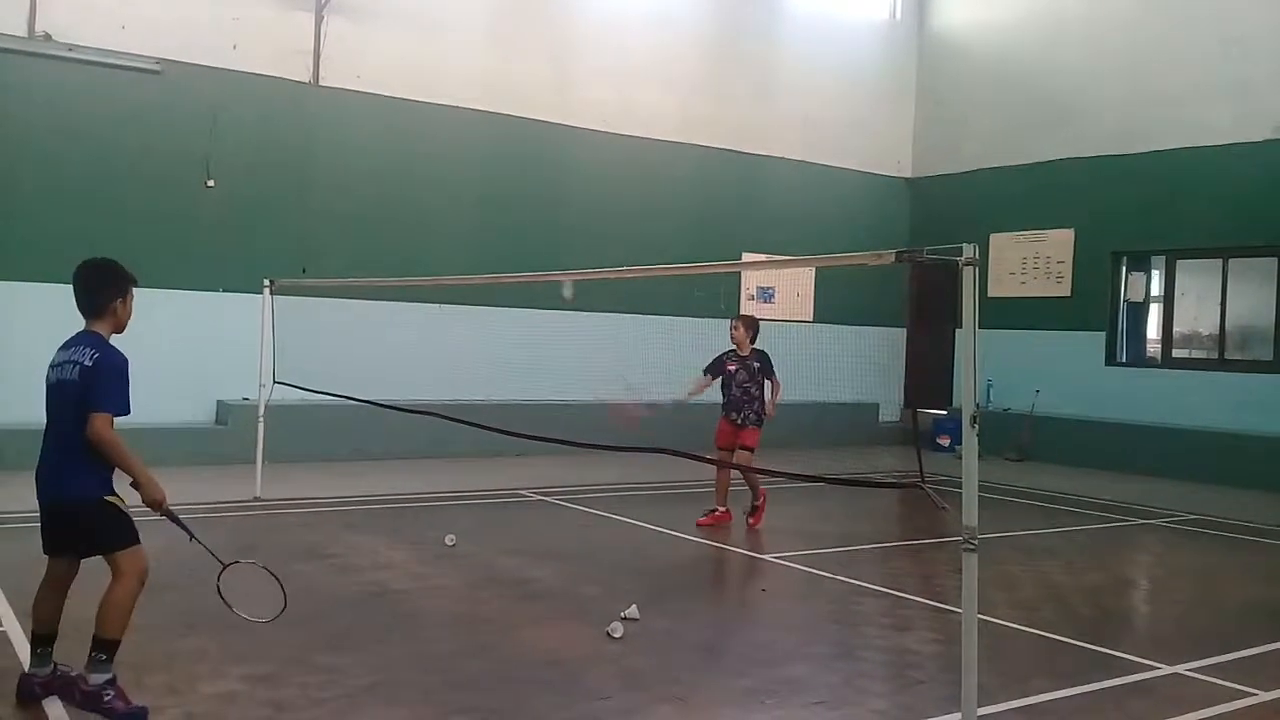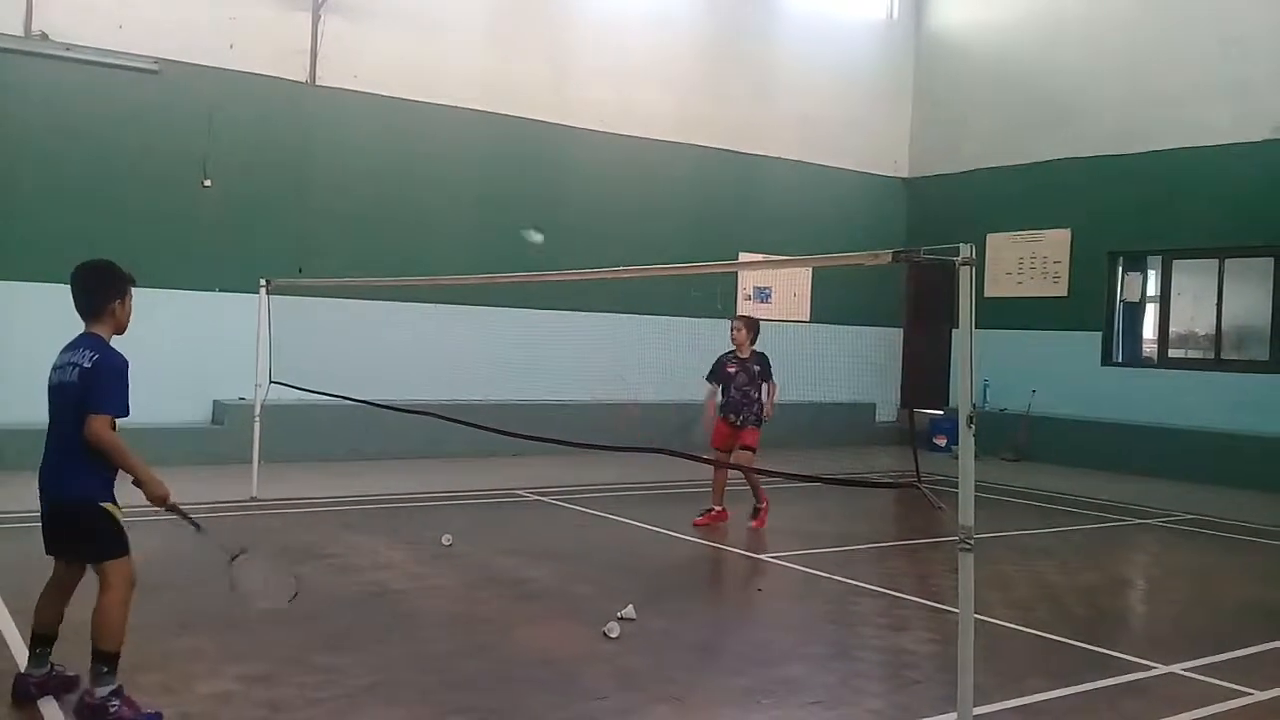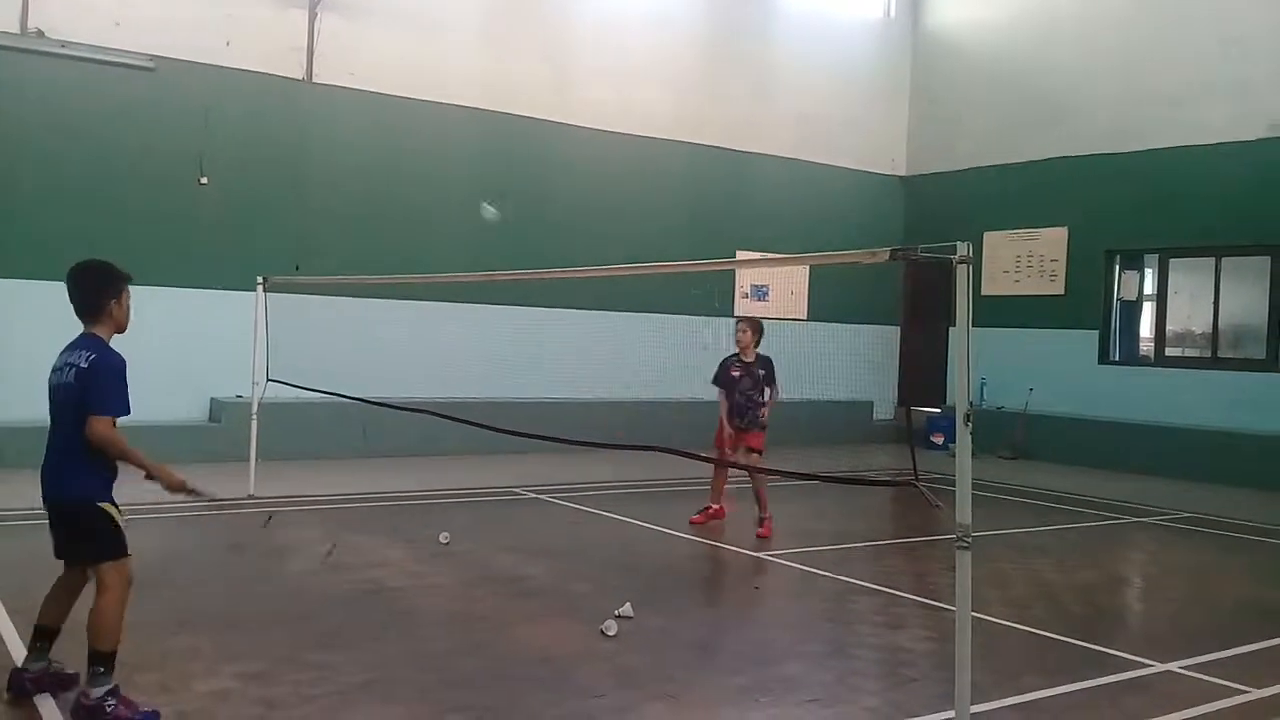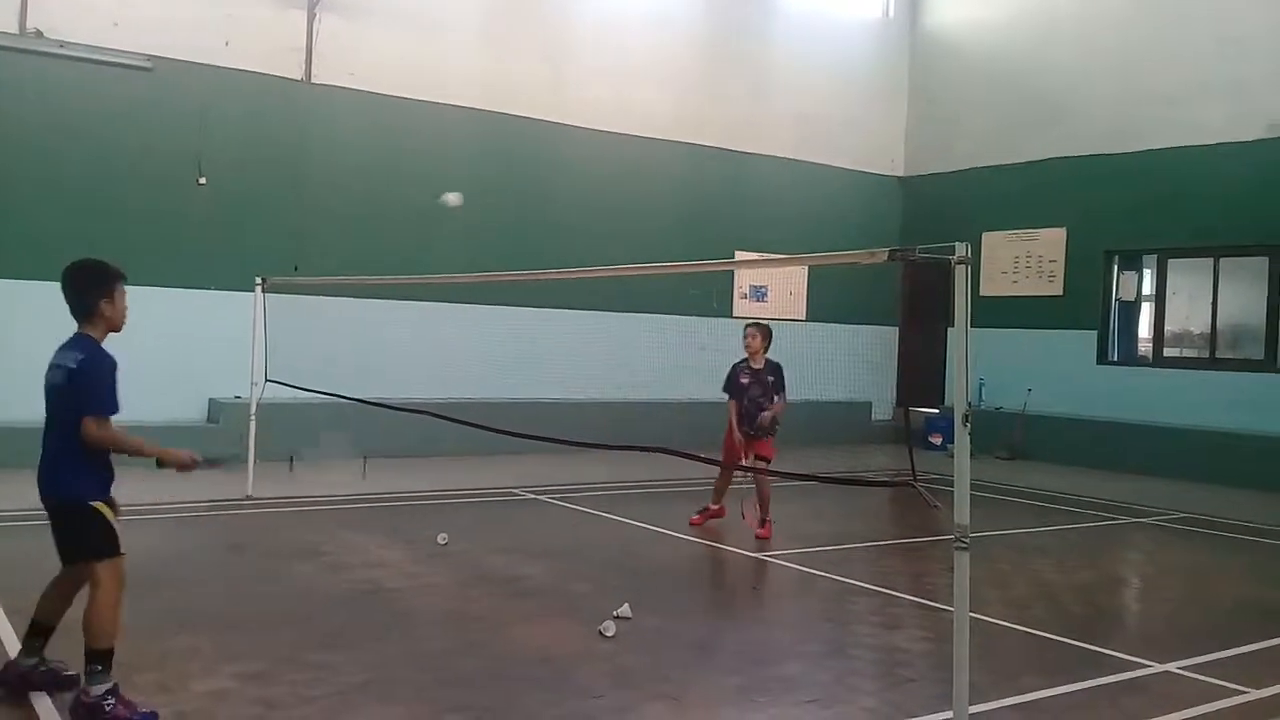
dt=0.1s
person 1, frame 1
left shoulder: (65, 354)
right shoulder: (108, 359)
right elbow: (98, 429)
right wrist: (143, 478)
left hip: (54, 481)
right hip: (85, 487)
left knee: (59, 572)
right knee: (132, 568)
left ankle: (39, 672)
right ankle: (98, 679)
person 1, frame 2
left shoulder: (67, 356)
right shoulder: (108, 361)
right elbow: (97, 431)
right wrist: (146, 477)
left hip: (56, 484)
right hip: (87, 490)
left knee: (65, 574)
right knee: (119, 579)
left ankle: (36, 672)
person 1, frame 3
left shoulder: (69, 356)
right shoulder: (106, 361)
right elbow: (98, 431)
right wrist: (156, 469)
left hip: (62, 484)
right hip: (84, 488)
left knee: (76, 574)
right knee: (115, 579)
left ankle: (34, 667)
person 1, frame 4
left shoulder: (64, 356)
right shoulder: (97, 361)
right elbow: (94, 432)
right wrist: (162, 454)
left hip: (60, 482)
right hip: (81, 488)
left knee: (74, 572)
right knee: (108, 579)
person 2, frame 1
left shoulder: (761, 358)
right shoulder: (725, 359)
left elbow: (775, 383)
right elbow: (706, 379)
left wrist: (771, 402)
right wrist: (690, 394)
left hip: (752, 419)
right hip: (728, 417)
left knee: (742, 464)
right knee: (722, 462)
left ankle: (758, 499)
right ankle: (721, 510)
person 2, frame 2
left shoulder: (760, 359)
right shoulder: (725, 360)
left elbow: (771, 384)
right elbow: (713, 388)
left wrist: (769, 403)
right wrist: (710, 409)
left hip: (751, 420)
right hip: (727, 418)
left knee: (745, 464)
right knee: (720, 462)
left ankle: (761, 503)
right ankle: (717, 509)
person 2, frame 3
left shoulder: (765, 362)
right shoulder: (728, 363)
left elbow: (773, 390)
right elbow: (723, 395)
left wrist: (768, 407)
right wrist: (725, 423)
left hip: (755, 424)
right hip: (731, 421)
left knee: (753, 467)
right knee: (721, 464)
left ankle: (764, 517)
right ankle: (715, 507)
person 2, frame 4
left shoulder: (774, 369)
right shoulder: (738, 370)
left elbow: (782, 399)
right elbow: (732, 402)
left wrist: (772, 412)
right wrist: (735, 429)
left hip: (763, 430)
right hip: (740, 428)
left knee: (759, 474)
right knee: (727, 468)
left ankle: (765, 520)
right ankle: (714, 507)
